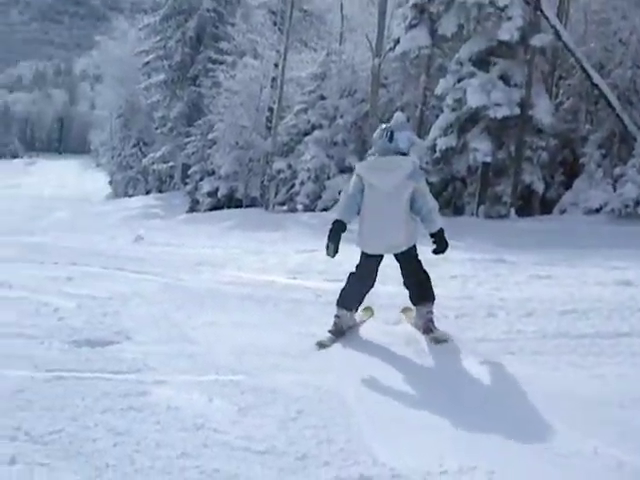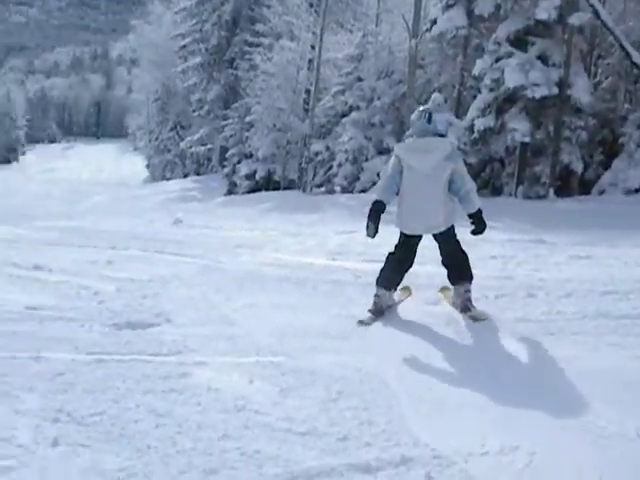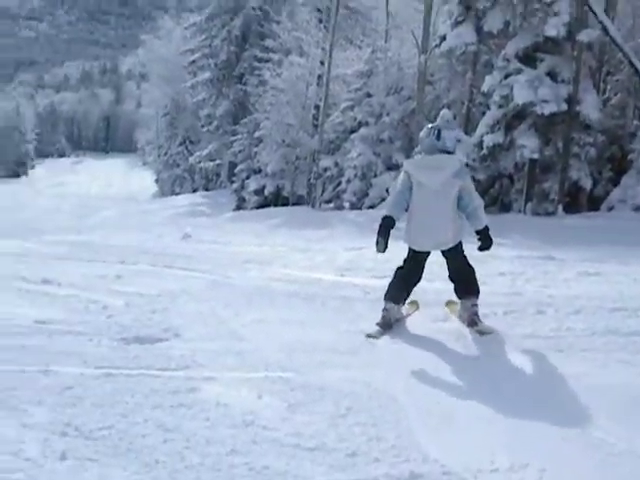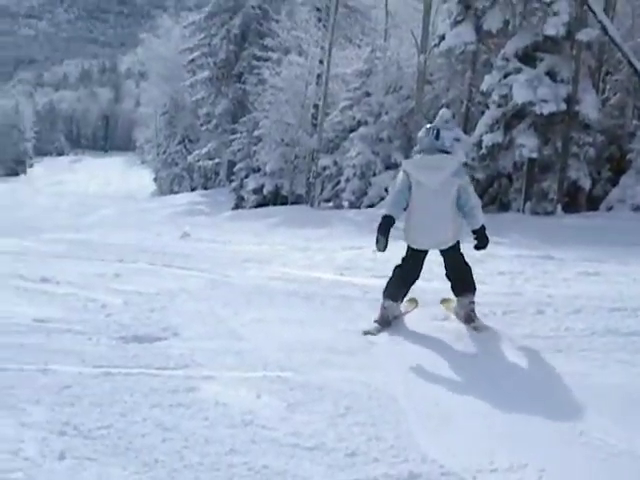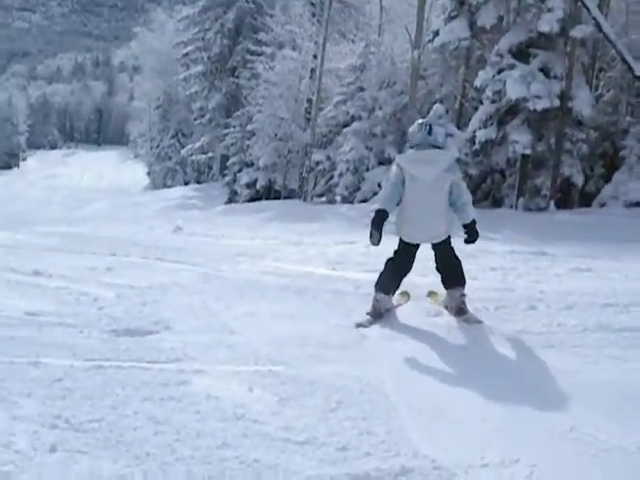
dt=0.1s
person 1, frame 1
left shoulder: (365, 170)
right shoulder: (412, 171)
left elbow: (350, 200)
right elbow: (425, 206)
left wrist: (337, 228)
right wrist: (437, 233)
left hip: (371, 238)
right hip: (402, 237)
left knee: (362, 276)
right knee: (414, 274)
left ankle: (343, 317)
right ankle: (424, 316)
person 1, frame 2
left shoulder: (403, 152)
right shoulder: (450, 153)
left elbow: (389, 182)
right elbow: (464, 186)
left wrist: (377, 209)
right wrist: (475, 214)
left hip: (409, 218)
right hip: (441, 218)
left knee: (401, 255)
right knee: (452, 253)
left ankle: (383, 295)
right ankle: (462, 295)
person 1, frame 3
left shoulder: (412, 168)
right shoulder: (458, 170)
left elbow: (398, 198)
right elbow: (471, 203)
left wrist: (386, 225)
right wrist: (482, 230)
left hip: (418, 234)
right hip: (449, 234)
left knee: (409, 271)
right knee: (460, 268)
left ankle: (391, 309)
right ankle: (469, 309)
person 1, frame 4
left shoulder: (411, 168)
right shoulder: (456, 169)
left elbow: (397, 197)
right elbow: (470, 203)
left wrist: (386, 223)
right wrist: (479, 229)
left hip: (417, 233)
right hip: (448, 233)
left knee: (408, 268)
right knee: (456, 265)
left ankle: (389, 307)
right ankle: (466, 306)
person 1, frame 5
left shoulder: (404, 163)
right shoulder: (448, 165)
left elbow: (391, 191)
right elbow: (461, 198)
left wrist: (379, 217)
right wrist: (470, 224)
left hip: (409, 227)
right hip: (439, 227)
left knee: (400, 262)
right knee: (447, 259)
left ankle: (381, 299)
right ankle: (456, 299)
